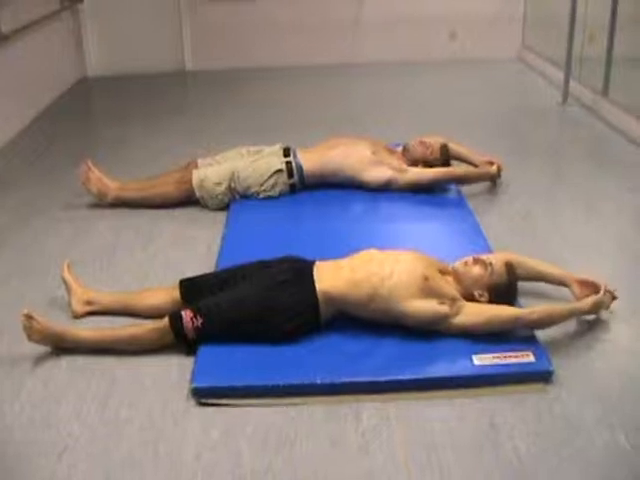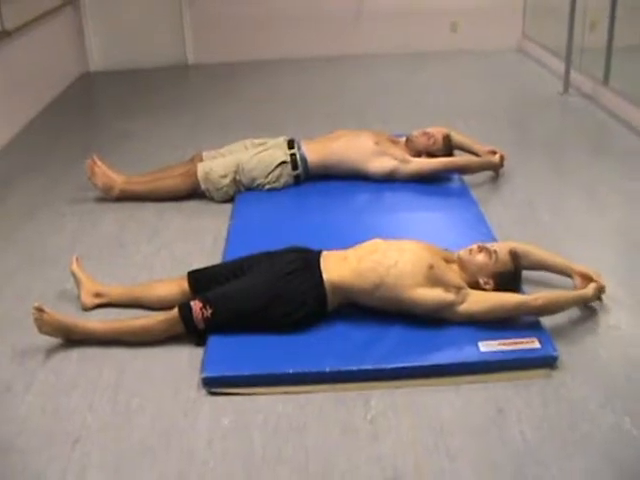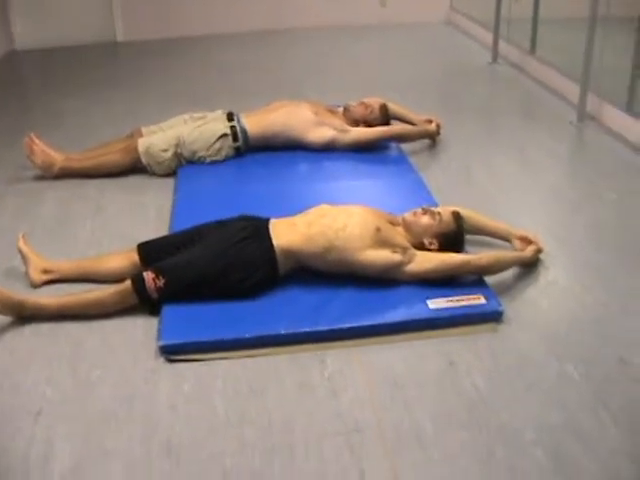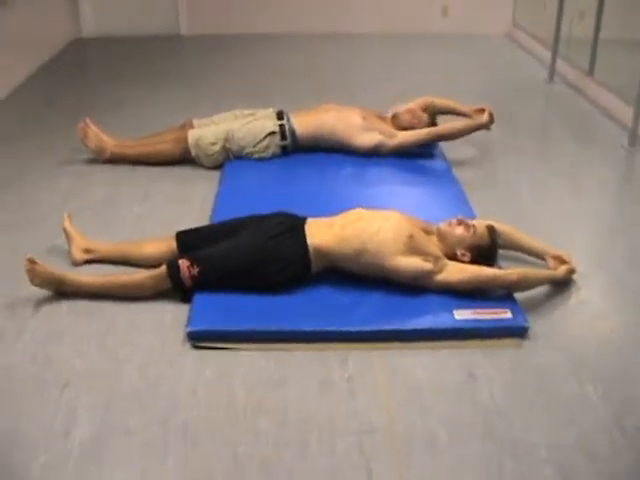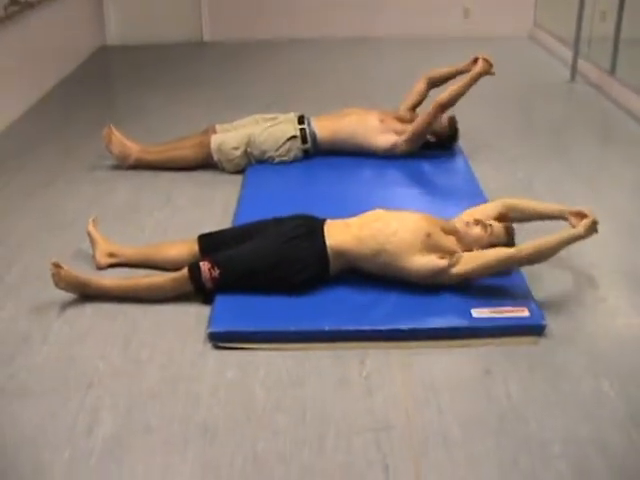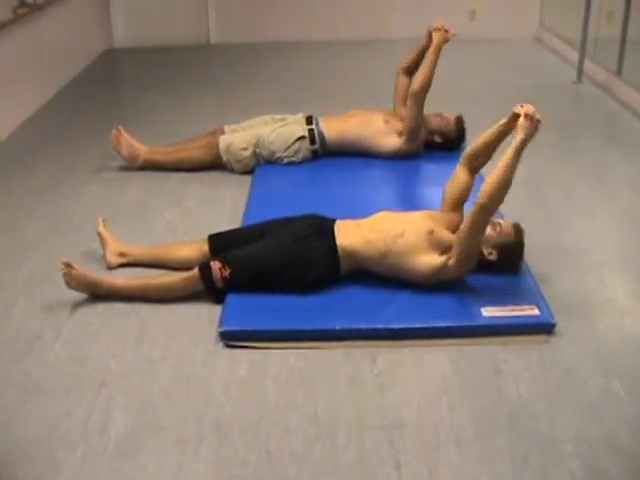
dt=0.7s
person 1, frame 1
left shoulder: (451, 309)
right shoulder: (442, 269)
left elbow: (523, 316)
right elbow: (512, 258)
left wrist: (582, 304)
right wrist: (572, 279)
left hip: (298, 305)
right hip: (301, 269)
left knee: (174, 325)
right knee: (182, 293)
left ankle: (70, 337)
right ankle: (91, 299)
person 1, frame 2
left shoulder: (457, 298)
right shoulder: (447, 257)
left elbow: (527, 302)
right elbow: (515, 244)
left wrist: (580, 294)
right wrist: (575, 270)
left hip: (307, 295)
right hip: (307, 259)
left knee: (185, 316)
right knee: (190, 284)
left ankle: (80, 329)
right ankle: (100, 292)
person 1, frame 3
left shoulder: (404, 258)
right shoulder: (391, 220)
left elbow: (472, 263)
right elbow: (460, 210)
left wrist: (520, 254)
right wrist: (513, 234)
left hip: (258, 261)
right hip: (258, 227)
left knee: (137, 288)
right knee: (140, 256)
right ankle: (49, 267)
person 1, frame 4
left shoulder: (435, 268)
right shoulder: (427, 230)
left elbow: (501, 277)
right elbow: (496, 225)
left wrist: (552, 275)
right wrist: (550, 255)
left hip: (292, 259)
right hip: (293, 225)
left knee: (173, 274)
right knee: (178, 244)
left ankle: (70, 283)
right ankle: (89, 249)
person 1, frame 5
left shoulder: (449, 264)
right shoulder: (447, 227)
left elbow: (515, 255)
right elbow: (507, 203)
left wrist: (572, 234)
right wrist: (567, 212)
left hip: (311, 260)
right hip: (314, 227)
left knee: (195, 277)
right knee: (199, 247)
left ankle: (94, 285)
right ankle: (115, 253)
person 1, frame 6
left shoulder: (455, 263)
right shoulder: (449, 222)
left elbow: (486, 204)
right elbow: (470, 163)
left wrist: (519, 143)
right wrist: (506, 125)
left hip: (320, 260)
right hip: (322, 228)
left knee: (205, 275)
right knee: (208, 247)
left ankle: (105, 285)
right ankle: (124, 252)
person 2, frame 1
left shoulder: (397, 174)
right shoulder: (392, 149)
left elbow: (443, 174)
right elbow: (442, 139)
left wrist: (485, 173)
right wrist: (481, 160)
left hip: (283, 174)
right hip: (281, 153)
left knee: (193, 185)
right knee: (194, 168)
left ankle: (114, 194)
right ankle: (119, 187)
person 2, frame 2
left shoulder: (399, 164)
right shoulder: (395, 140)
left elbow: (446, 163)
right elbow: (445, 129)
left wrist: (487, 164)
right wrist: (484, 149)
left hip: (288, 166)
right hip: (286, 145)
left knee: (197, 178)
right knee: (199, 160)
left ankle: (119, 188)
right ankle: (123, 180)
person 2, frame 3
left shoulder: (340, 134)
right shoulder: (334, 110)
left elbow: (384, 132)
right elbow: (383, 99)
left wrist: (426, 131)
right wrist: (420, 120)
left hip: (228, 138)
right hip: (226, 118)
left knee: (139, 153)
right knee: (139, 135)
left ankle: (61, 166)
right ankle: (64, 157)
person 2, frame 4
left shoulder: (385, 140)
right shoulder: (384, 117)
left elbow: (434, 132)
right elbow: (427, 101)
left wrist: (476, 123)
right wrist: (471, 110)
left hip: (277, 136)
right hip: (276, 118)
left knee: (190, 145)
right knee: (190, 127)
left ankle: (112, 151)
right ankle: (116, 145)
person 2, frame 5
left shoulder: (403, 142)
right shoulder: (401, 118)
left elbow: (440, 103)
right elbow: (427, 80)
left wrist: (474, 75)
right wrist: (466, 68)
left hip: (297, 141)
right hip: (297, 121)
left knee: (212, 149)
right knee: (213, 132)
left ankle: (136, 156)
right ankle: (138, 149)
person 2, frame 6
left shoulder: (409, 142)
right shoulder: (403, 120)
left elbow: (418, 90)
right elbow: (405, 74)
left wrist: (436, 47)
right wrist: (426, 44)
left hip: (306, 140)
right hip: (304, 123)
left knee: (221, 150)
right knee: (221, 134)
left ankle: (144, 158)
right ankle: (147, 152)
